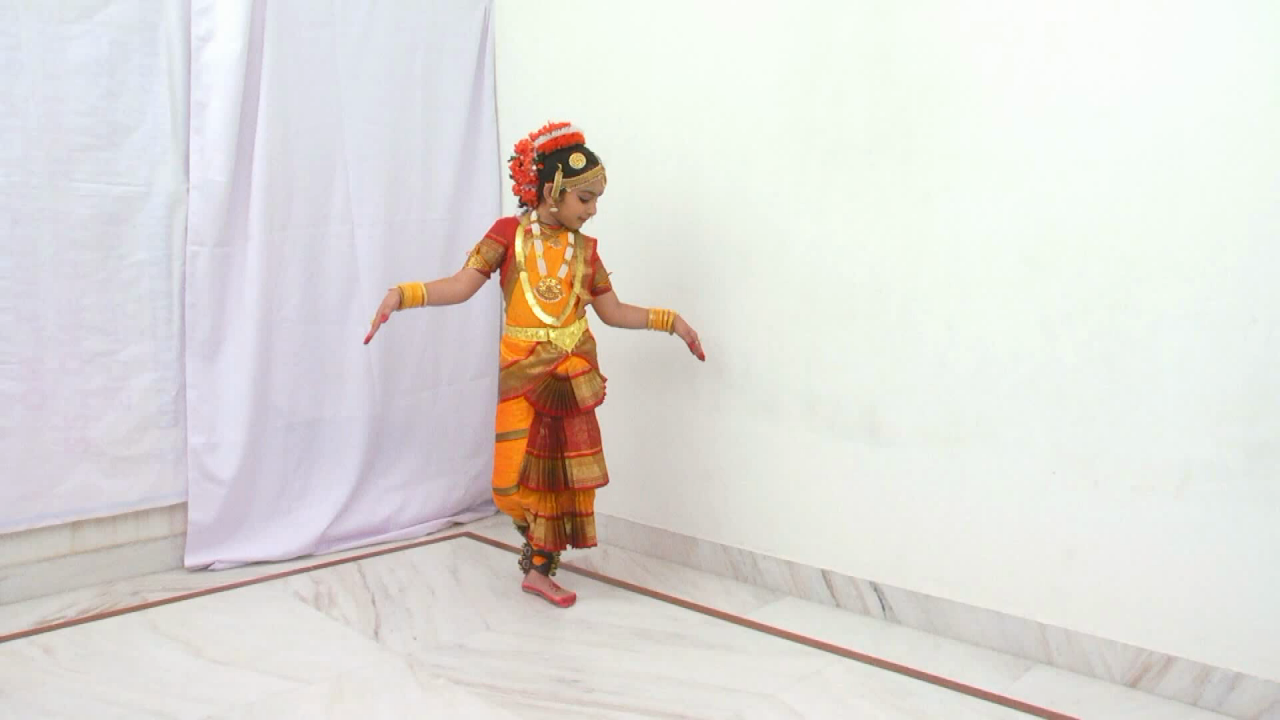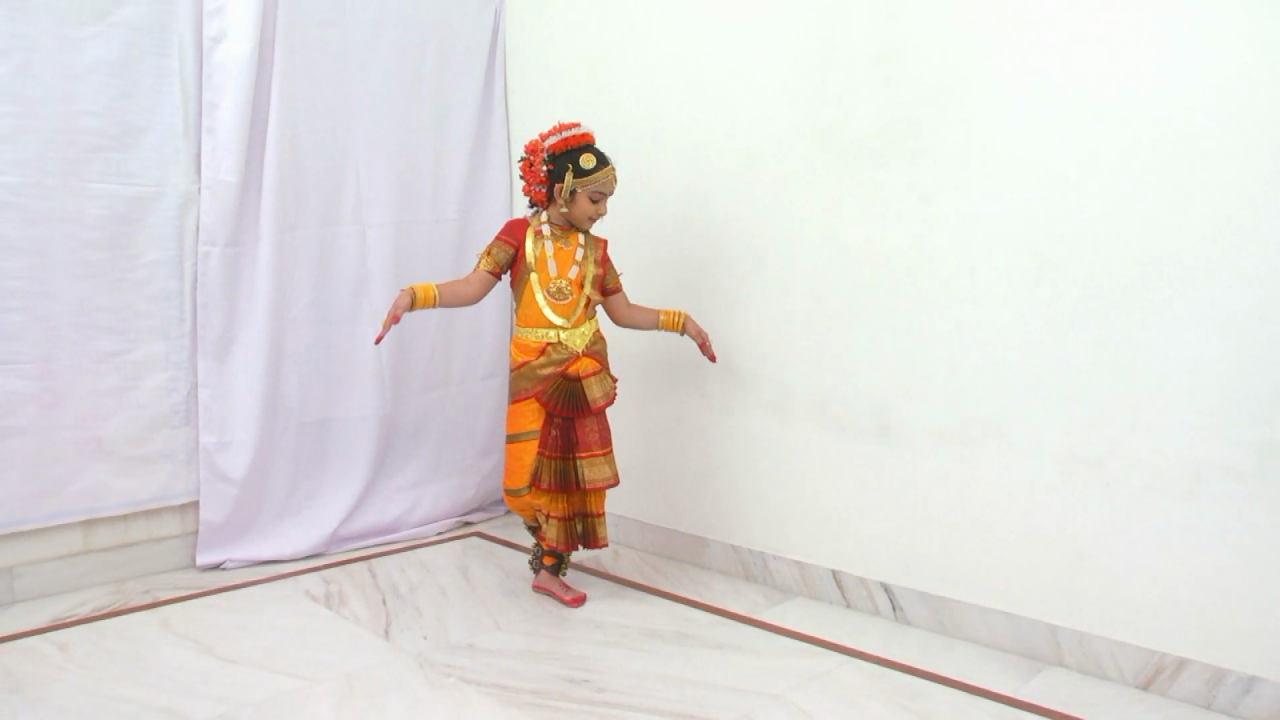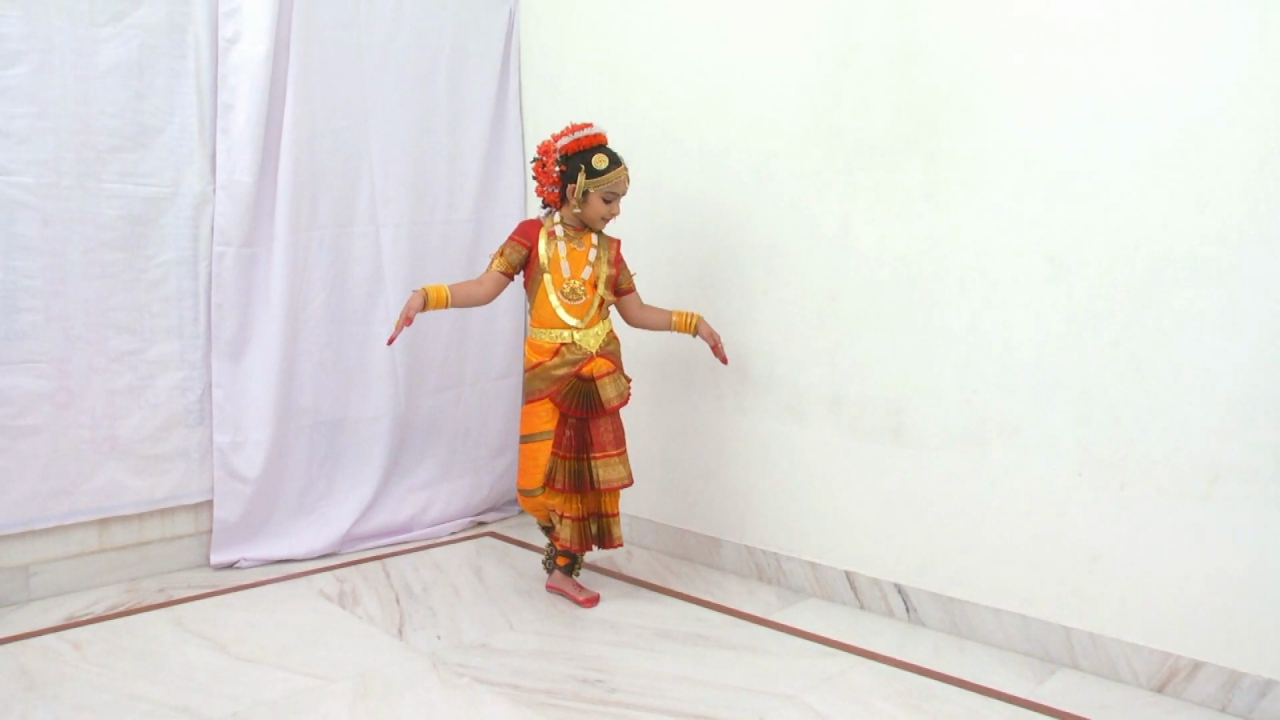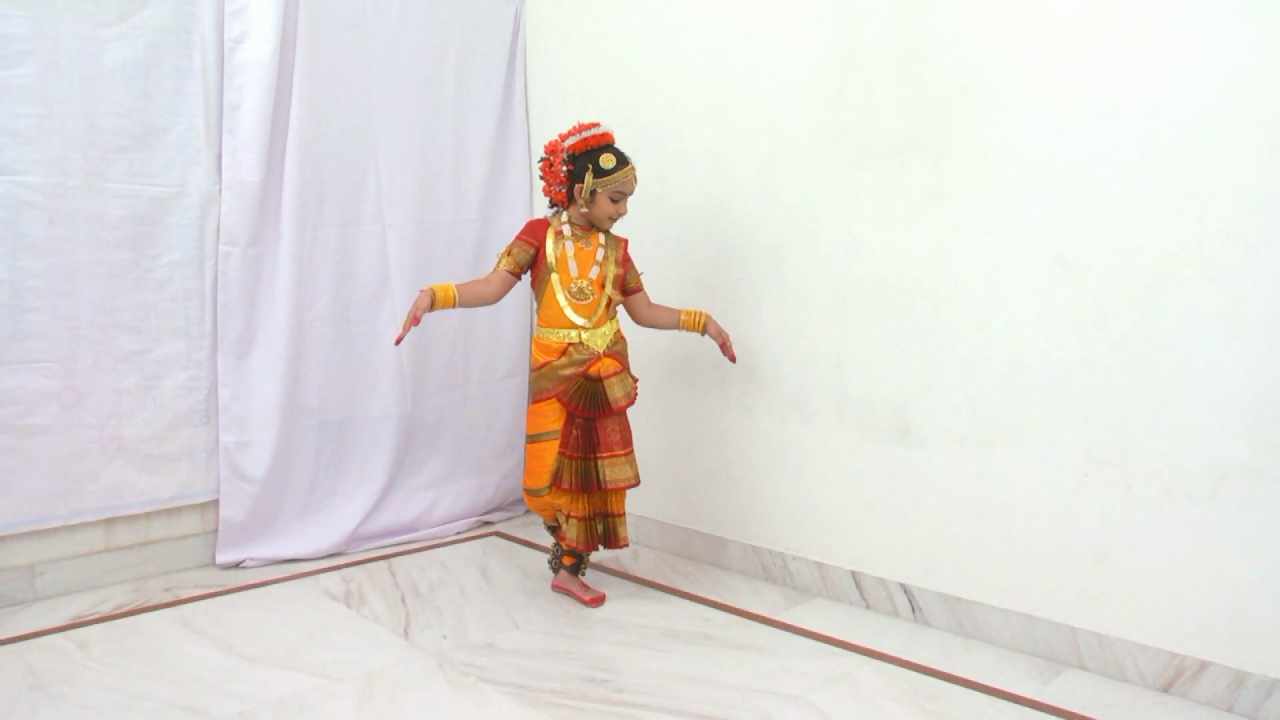
dt=0.7s
person 1, frame 1
left shoulder: (585, 248)
right shoulder: (509, 232)
left elbow: (613, 311)
right elbow: (461, 286)
left wrist: (670, 320)
right wrist: (402, 294)
left hip: (571, 376)
right hip: (524, 373)
left knee: (561, 472)
right knee: (520, 473)
left ankle: (540, 568)
right ankle: (537, 561)
person 1, frame 2
left shoulder: (595, 249)
right shoulder: (520, 233)
left elbow: (622, 312)
right elbow: (473, 287)
left wrist: (680, 321)
right wrist: (414, 295)
left hip: (581, 376)
right hip: (534, 374)
left knee: (572, 474)
right knee: (532, 475)
left ankle: (549, 568)
right ankle: (549, 560)
person 1, frame 3
left shoulder: (609, 249)
right shoulder: (533, 234)
left elbow: (635, 312)
right elbow: (485, 287)
left wrist: (692, 322)
right wrist: (426, 295)
left hip: (596, 376)
right hip: (548, 374)
left knee: (586, 473)
right knee: (546, 475)
left ankle: (563, 568)
right ankle: (561, 561)
person 1, frame 4
left shoulder: (616, 249)
right shoulder: (540, 234)
left elbow: (644, 312)
right elbow: (492, 287)
left wrist: (701, 321)
right wrist: (434, 295)
left hip: (604, 376)
right hip: (555, 373)
left knee: (593, 472)
right knee: (551, 475)
left ankle: (569, 568)
right ankle: (568, 556)
